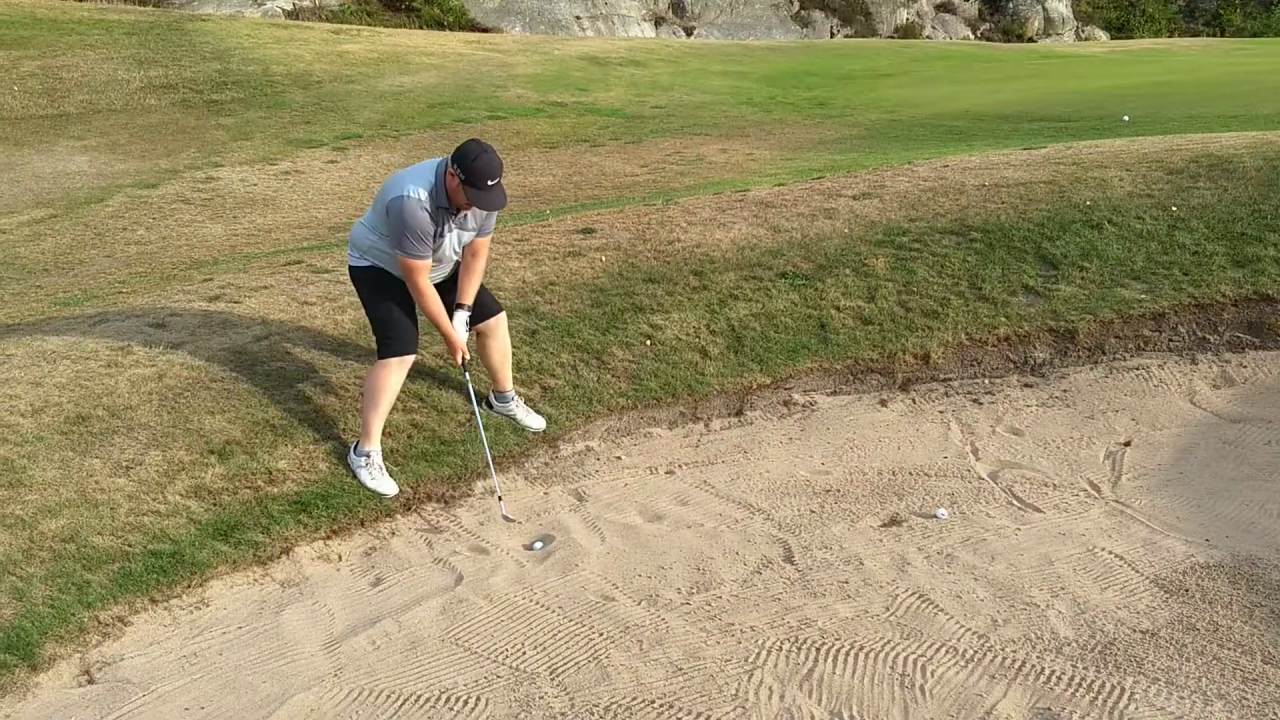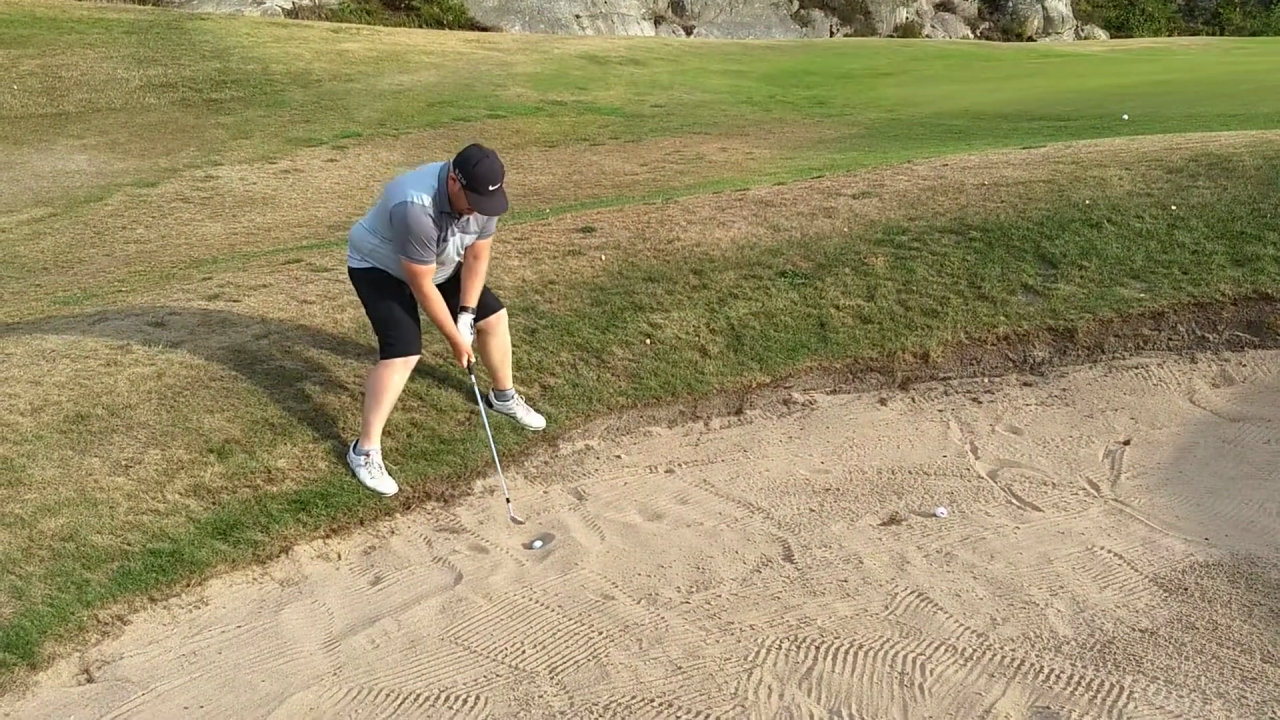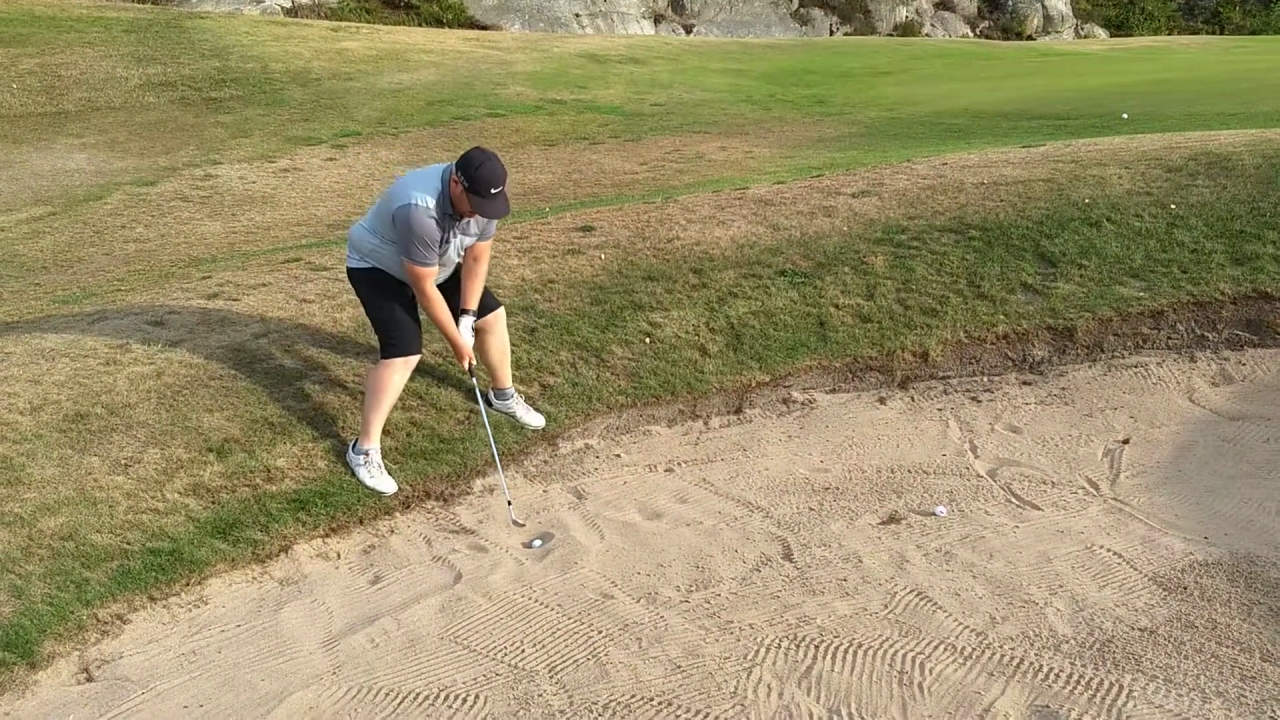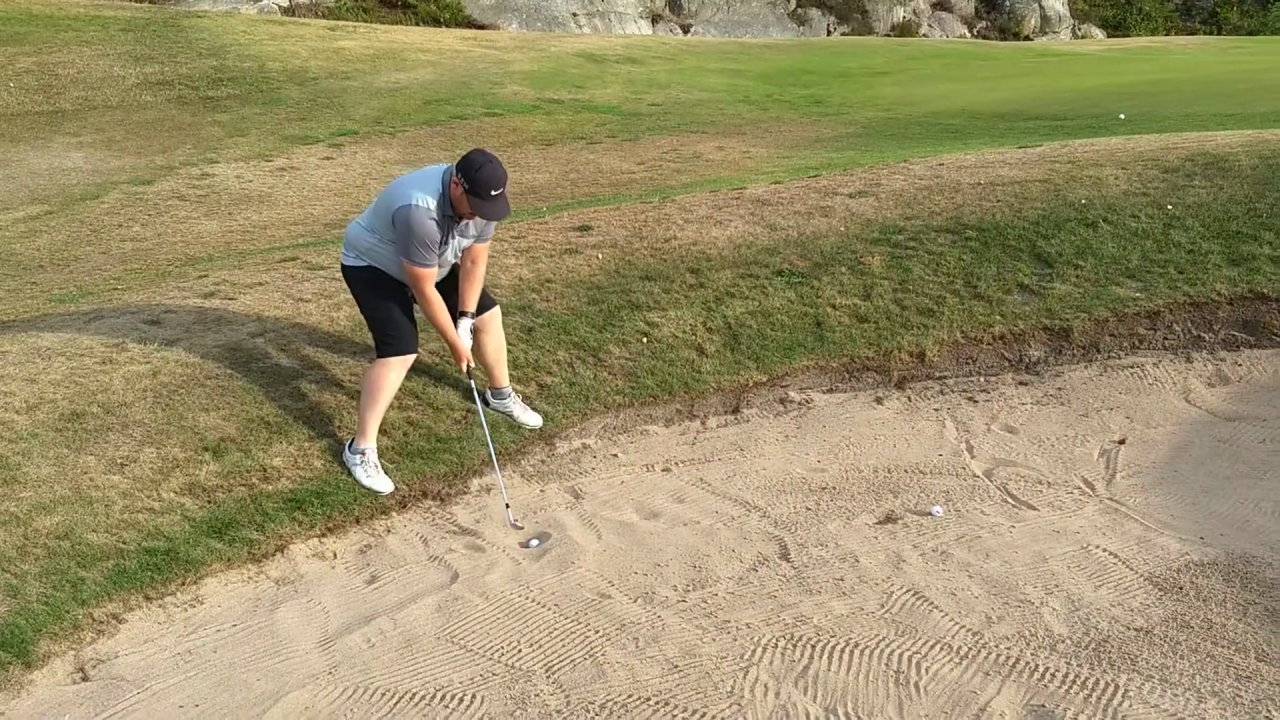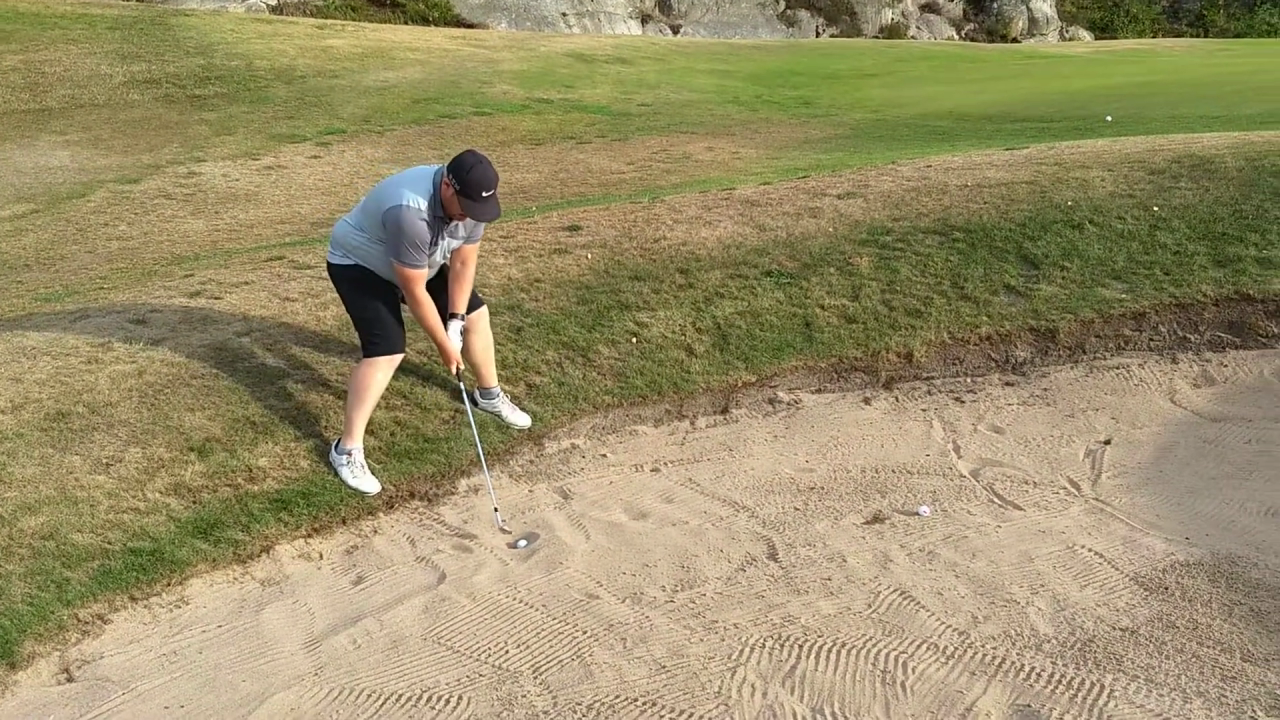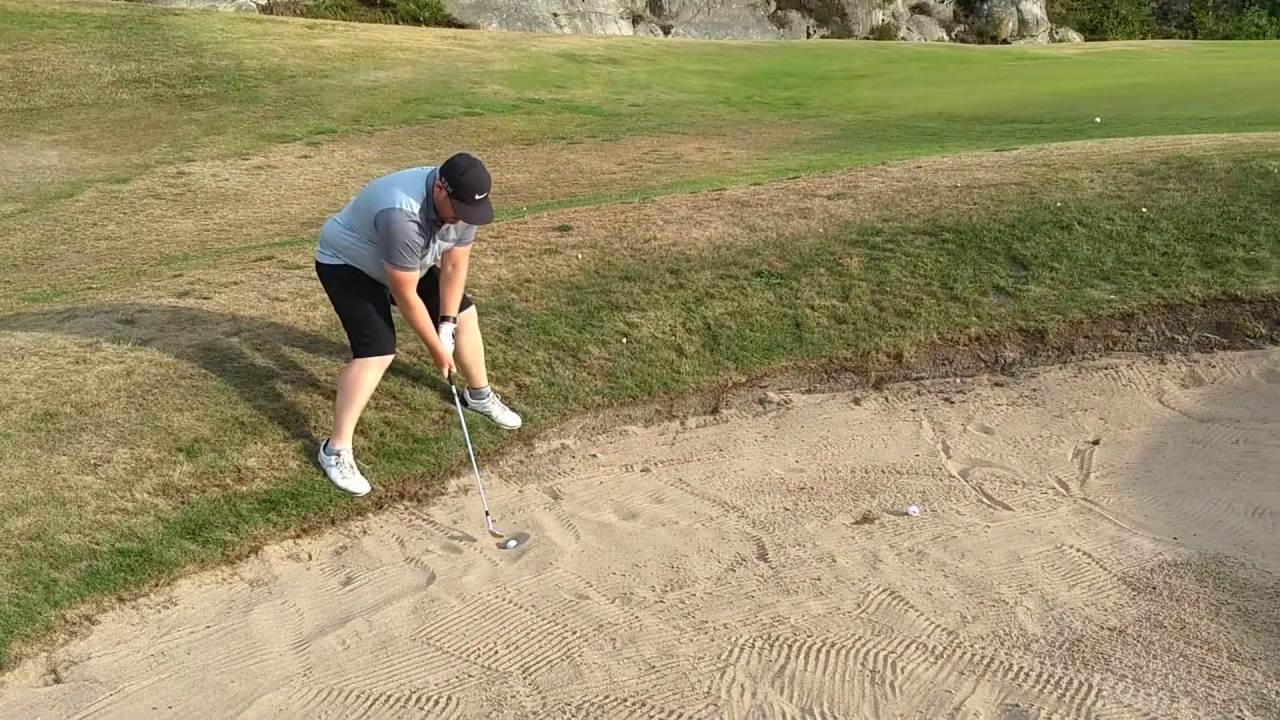
dt=0.1s
person 1, frame 1
left shoulder: (481, 191)
right shoulder: (413, 202)
left elbow: (476, 254)
right elbow: (416, 281)
left wrist: (462, 312)
right wrist: (449, 335)
left hip: (440, 266)
right hip: (381, 268)
left knee: (493, 318)
right knee: (399, 353)
left ankle: (504, 398)
right ankle: (366, 452)
person 1, frame 2
left shoulder: (481, 194)
right shoulder: (416, 207)
left elbow: (476, 256)
right elbow: (421, 285)
left wrist: (466, 315)
right wrist: (455, 338)
left hip: (439, 265)
right hip: (380, 268)
left knee: (494, 316)
right knee: (402, 354)
left ankle: (504, 397)
right ankle: (365, 451)
person 1, frame 3
left shoulder: (482, 196)
right shoulder: (419, 209)
left elbow: (476, 258)
right elbow: (423, 288)
left wrist: (467, 317)
right wrist: (456, 341)
left hip: (438, 266)
right hip: (379, 268)
left knee: (492, 315)
right knee: (403, 353)
left ankle: (503, 395)
right ankle: (365, 450)
person 1, frame 4
left shoulder: (481, 197)
right shoulder: (420, 210)
left elbow: (474, 260)
right elbow: (423, 289)
left wrist: (466, 320)
right wrist: (455, 342)
left hip: (433, 265)
right hip: (372, 266)
left knee: (487, 313)
right knee: (399, 352)
left ankle: (501, 395)
right ankle: (361, 450)
person 1, frame 5
left shoulder: (471, 198)
right shoulder: (410, 210)
left elbow: (463, 262)
right elbow: (413, 291)
left wrist: (455, 321)
right wrist: (445, 345)
left hip: (420, 265)
right hip: (359, 265)
left knee: (475, 313)
right knee: (387, 352)
left ankle: (489, 395)
right ankle: (347, 450)
person 1, frame 6
left shoulder: (462, 200)
right shoulder: (402, 212)
left elbow: (455, 265)
right elbow: (405, 295)
left wrist: (447, 324)
right wrist: (436, 346)
left hip: (405, 263)
right hip: (347, 265)
left knee: (464, 311)
right knee: (376, 351)
left ankle: (479, 395)
right ankle: (336, 450)
